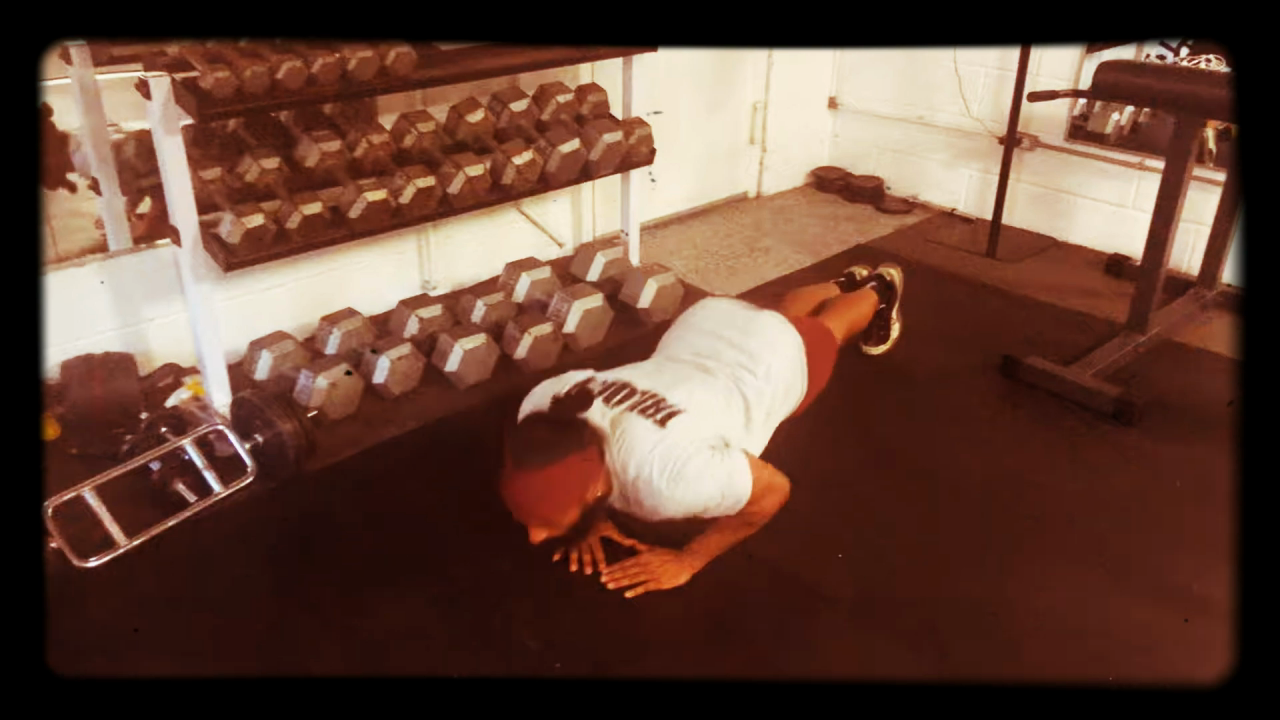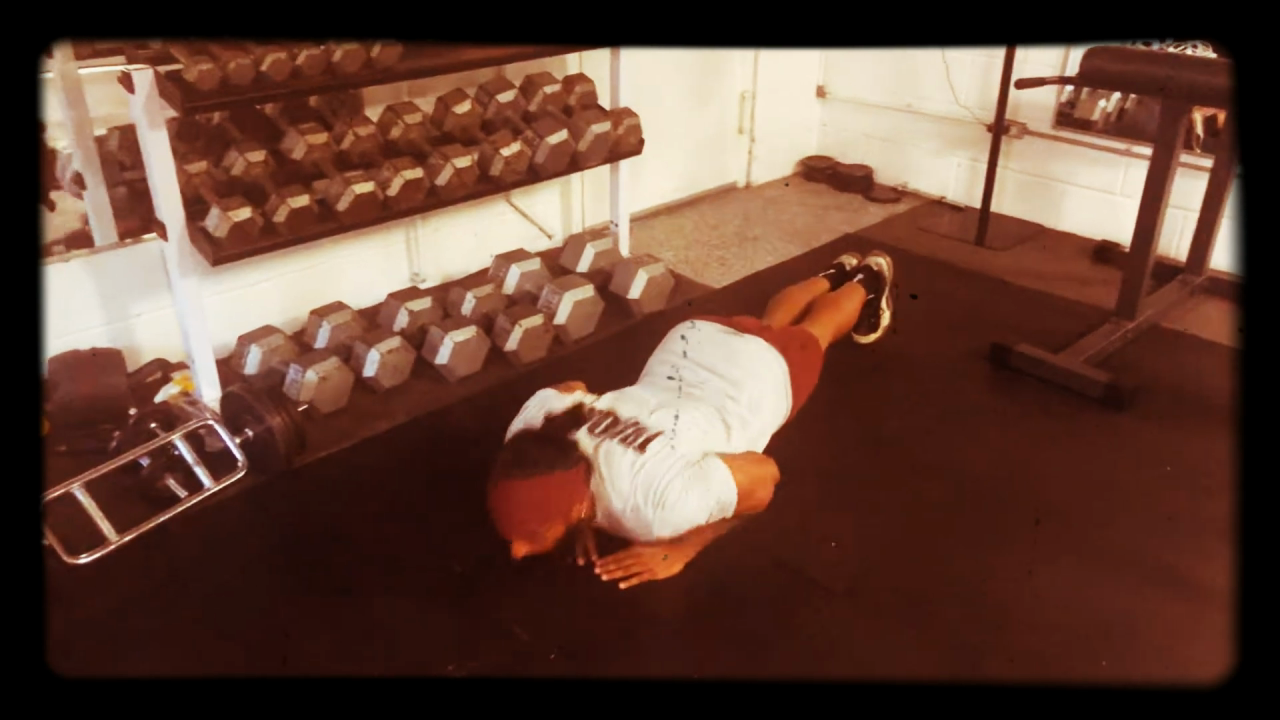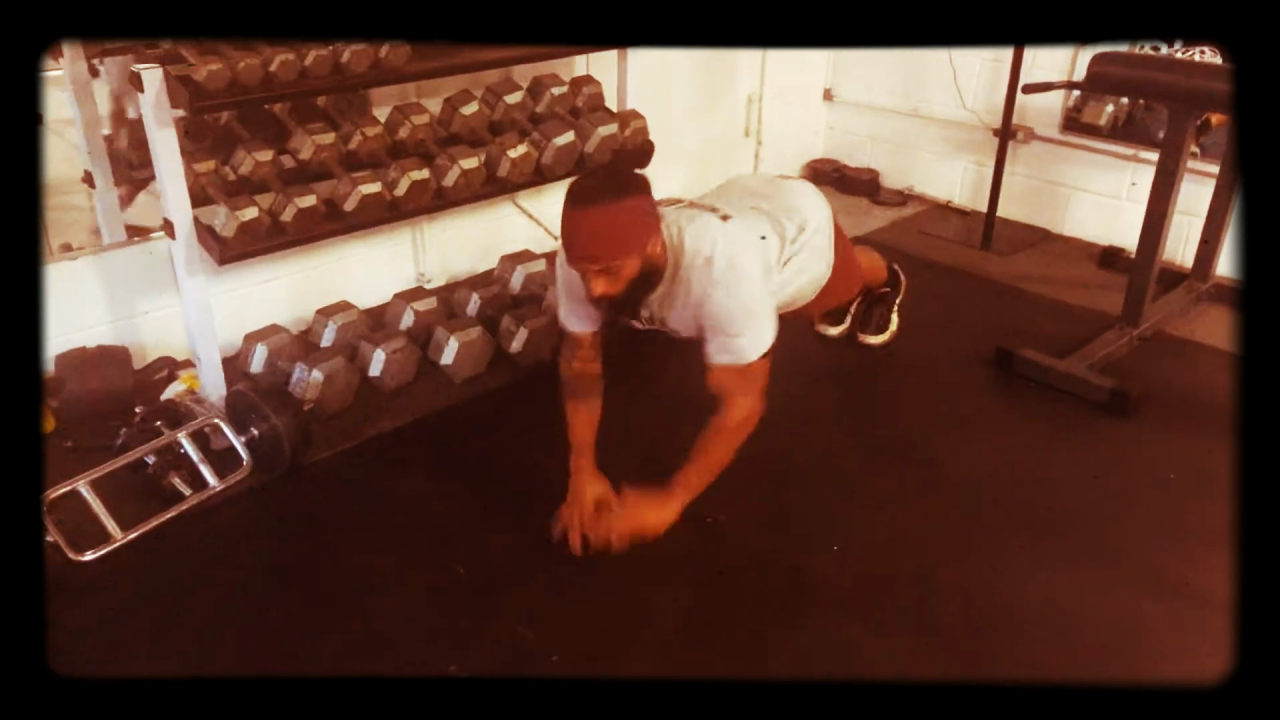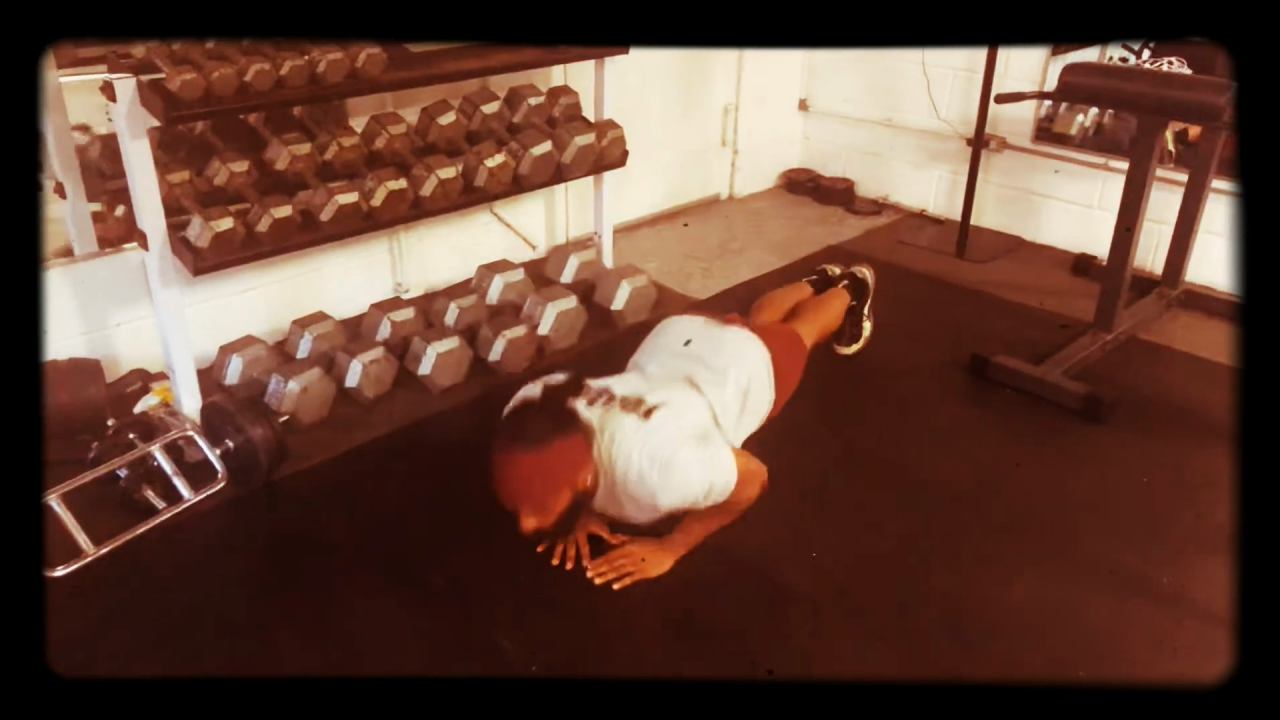
dt=0.5s
person 1, frame 1
left shoulder: (668, 477)
right shoulder: (542, 407)
left elbow: (773, 491)
left wrist: (687, 560)
right wrist: (590, 515)
left hip: (779, 356)
right hip: (708, 322)
left knee: (825, 327)
right knee: (787, 311)
left ankle: (879, 289)
right ankle: (847, 281)
person 1, frame 2
left shoulder: (654, 503)
right shoulder: (533, 429)
left elbow: (763, 478)
left wrist: (678, 552)
left hip: (763, 373)
right hip: (695, 339)
left knee: (812, 333)
right knee: (770, 323)
left ankle: (868, 279)
right ankle: (836, 273)
person 1, frame 3
left shoulder: (721, 269)
right shoulder: (587, 257)
left elbow: (742, 403)
right elbow: (580, 359)
left wrist: (671, 501)
right wrist: (582, 472)
left hip: (805, 221)
left knee: (847, 273)
left ankle: (887, 283)
right ankle: (844, 301)
person 1, frame 4
left shoulder: (658, 471)
right shoulder: (537, 410)
left elbow: (752, 479)
left wrist: (669, 549)
right wrist: (577, 511)
left hip: (748, 367)
right hip: (677, 339)
left knee: (796, 333)
right knee: (759, 319)
left ankle: (852, 286)
right ankle: (819, 280)
